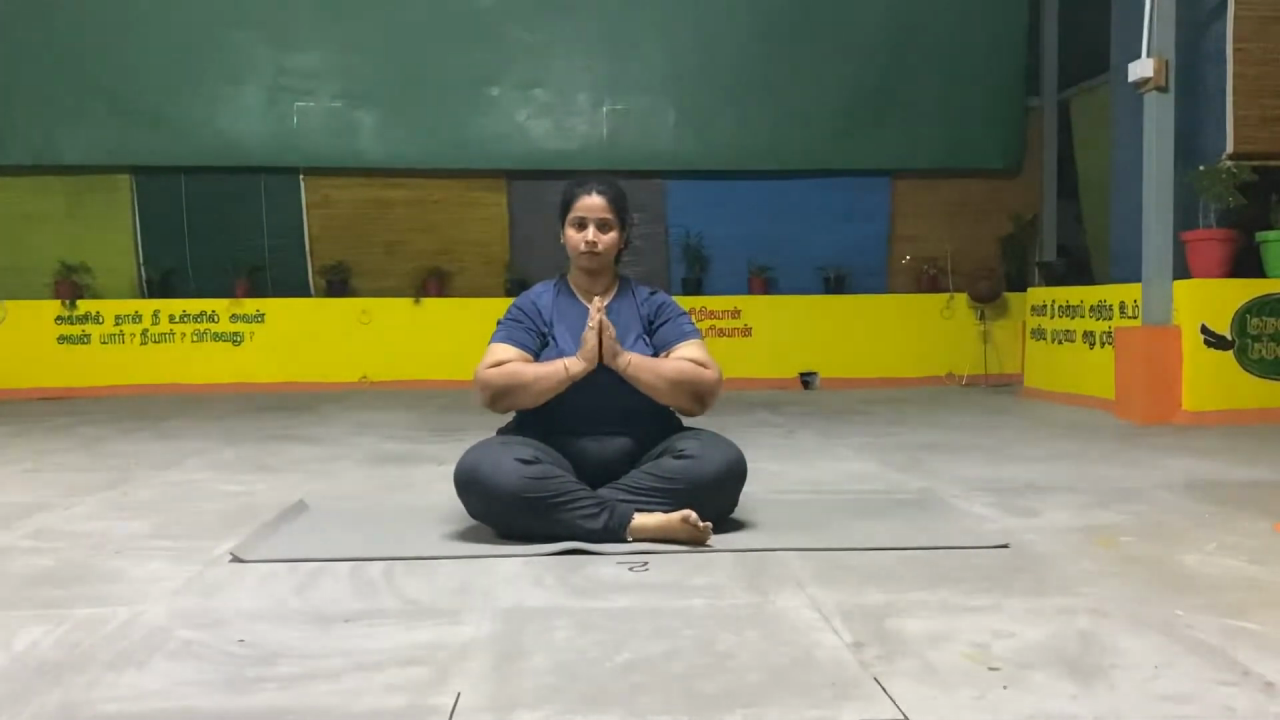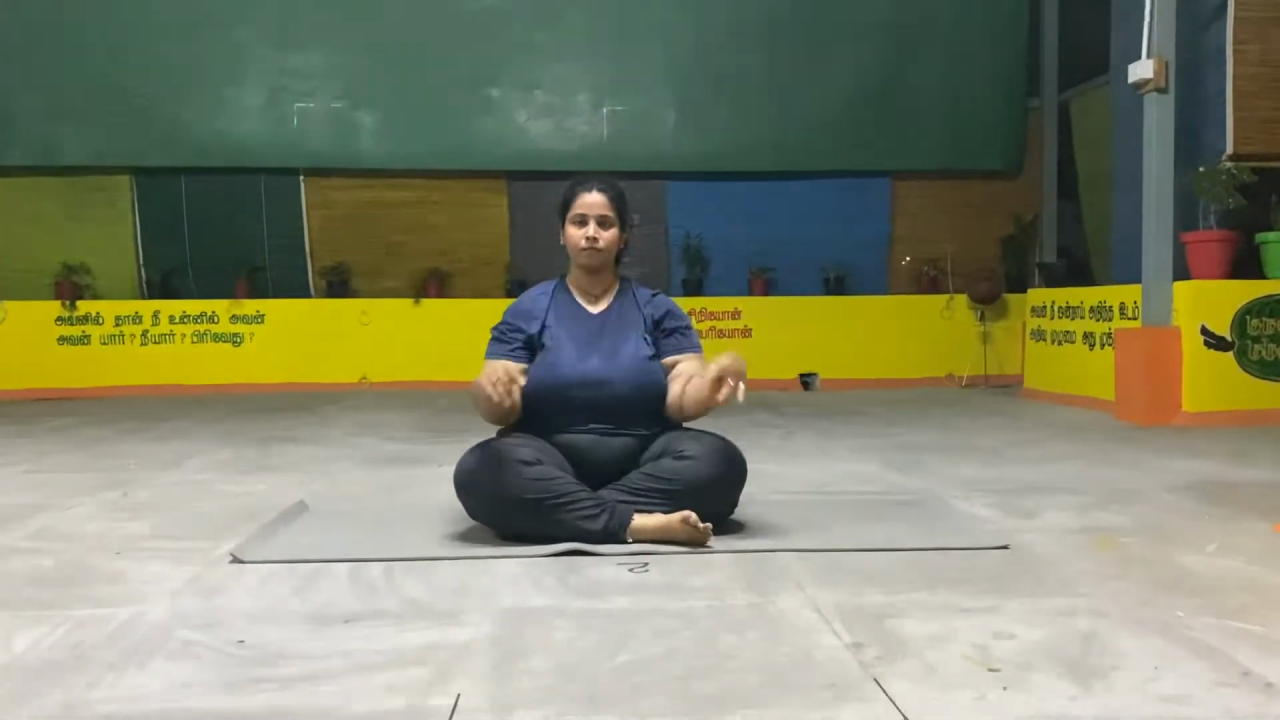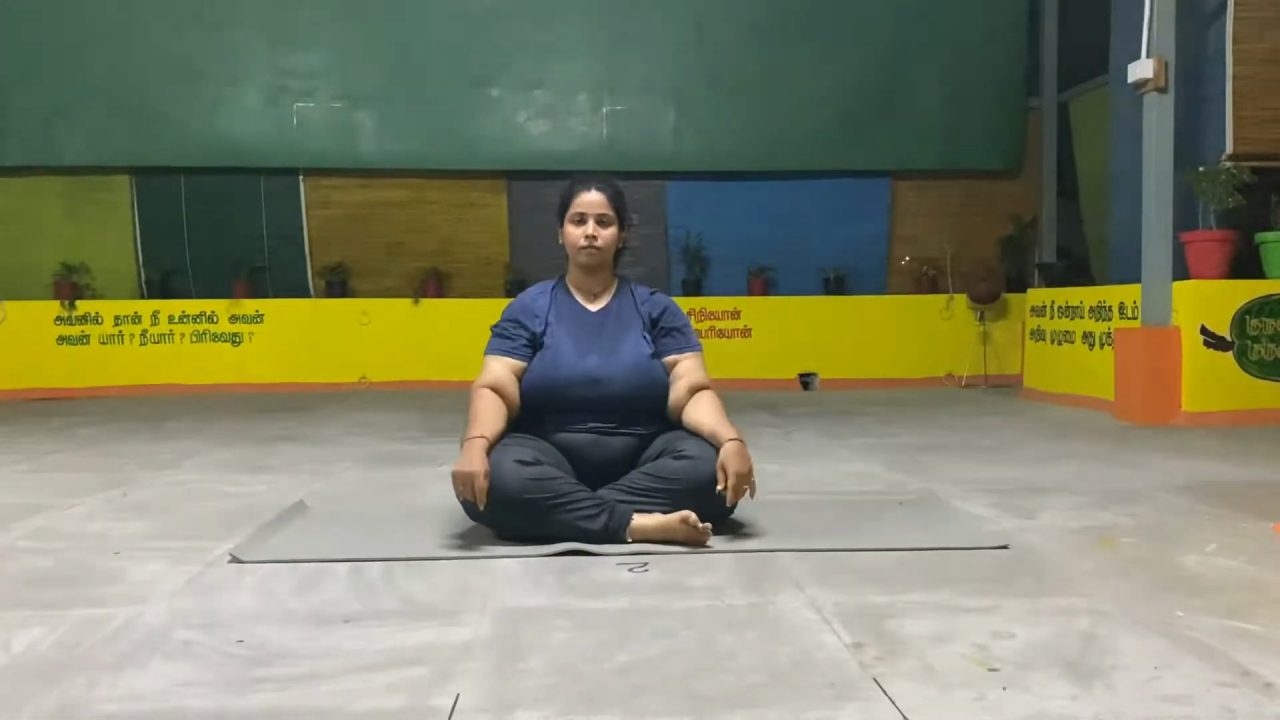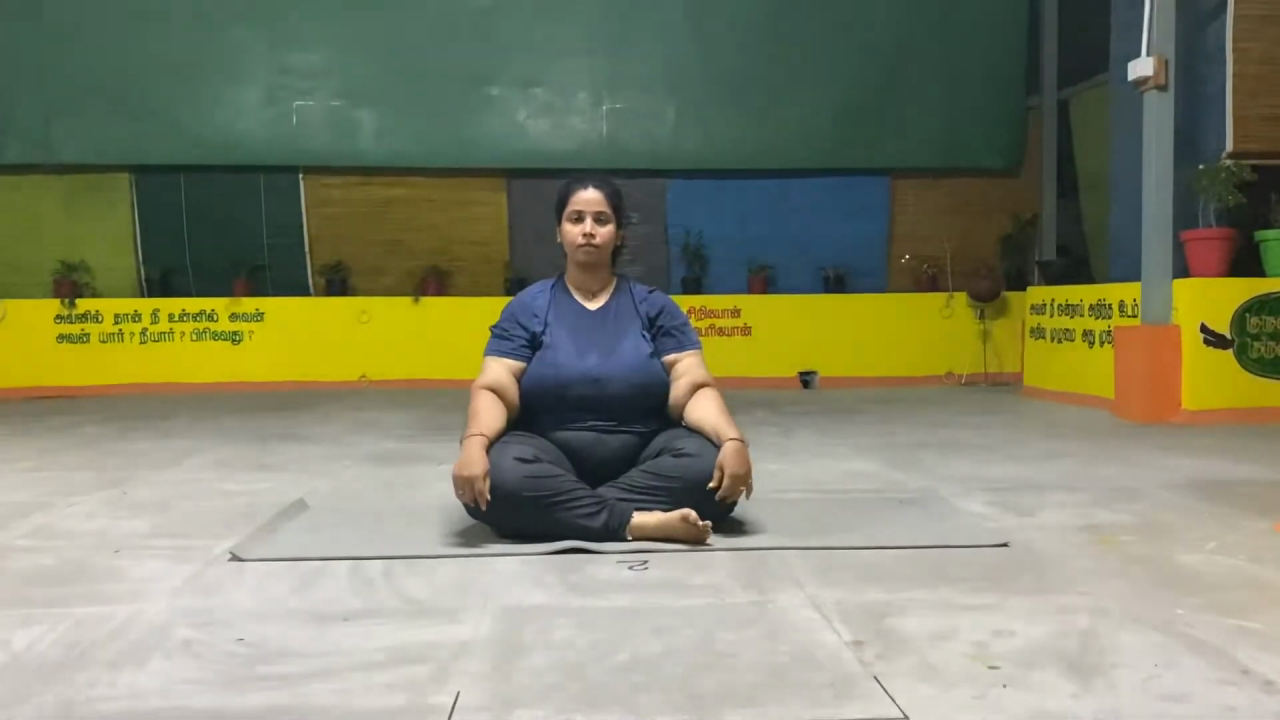
dt=0.5s
person 1, frame 1
left shoulder: (656, 306)
right shoulder: (533, 305)
left elbow: (702, 393)
right elbow: (493, 390)
left wrist: (621, 358)
right wrist: (578, 363)
left hip: (646, 462)
right hip: (551, 461)
left knee: (720, 461)
right knee: (481, 470)
left ankle: (560, 510)
right ankle: (641, 523)
person 1, frame 2
left shoulder: (657, 309)
right shoulder: (529, 308)
left elbow: (683, 403)
right elbow: (501, 413)
left wrist: (717, 377)
right wrist: (494, 383)
left hip: (644, 462)
right hip: (548, 463)
left knee: (722, 466)
right knee: (478, 473)
left ankle: (565, 511)
right ankle: (640, 524)
person 1, frame 3
left shoulder: (657, 308)
right shoulder: (529, 307)
left elbow: (690, 393)
right elbow: (494, 390)
left wrist: (731, 440)
right wrist: (475, 444)
left hip: (643, 460)
right hip: (550, 461)
left knee: (711, 468)
right knee: (493, 478)
left ankle: (560, 511)
right ankle: (640, 524)
person 1, frame 4
left shoulder: (655, 306)
right shoulder: (528, 307)
left elbow: (693, 390)
right elbow: (494, 391)
left wrist: (733, 441)
right wrist: (474, 443)
left hip: (643, 460)
right hip: (551, 461)
left knee: (711, 466)
right knee: (495, 475)
left ankle: (565, 511)
right ankle: (639, 522)
